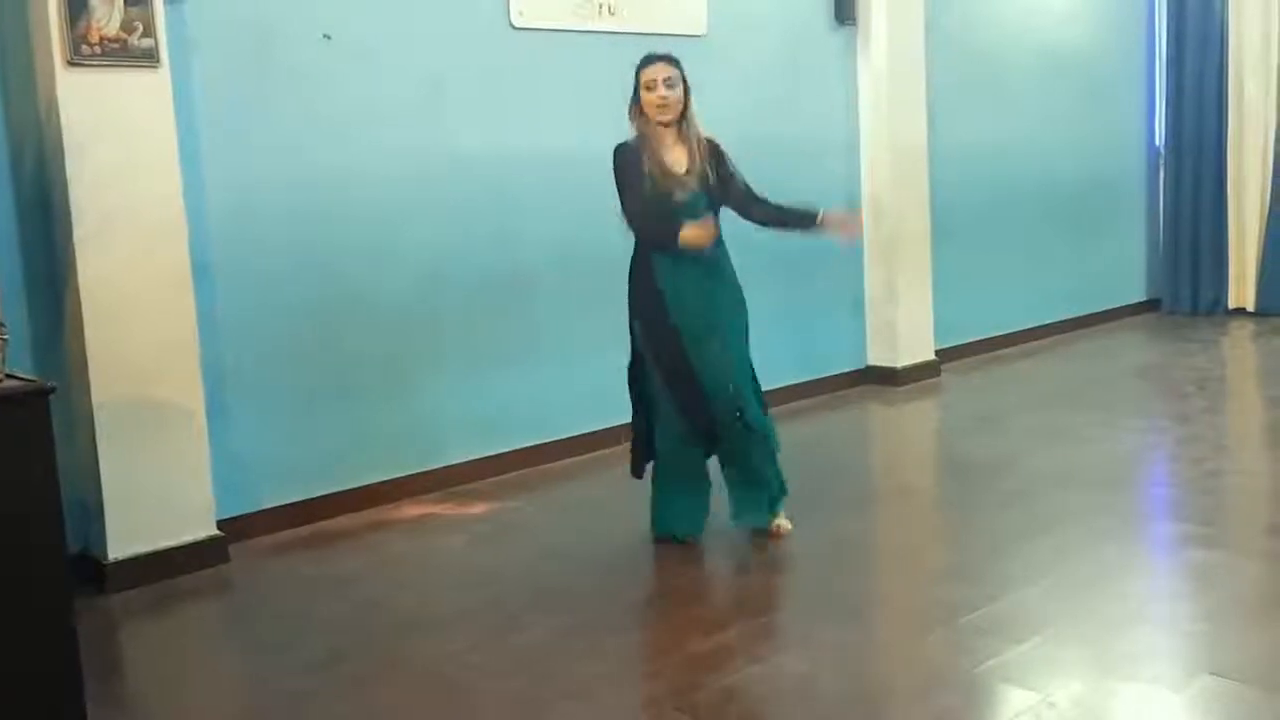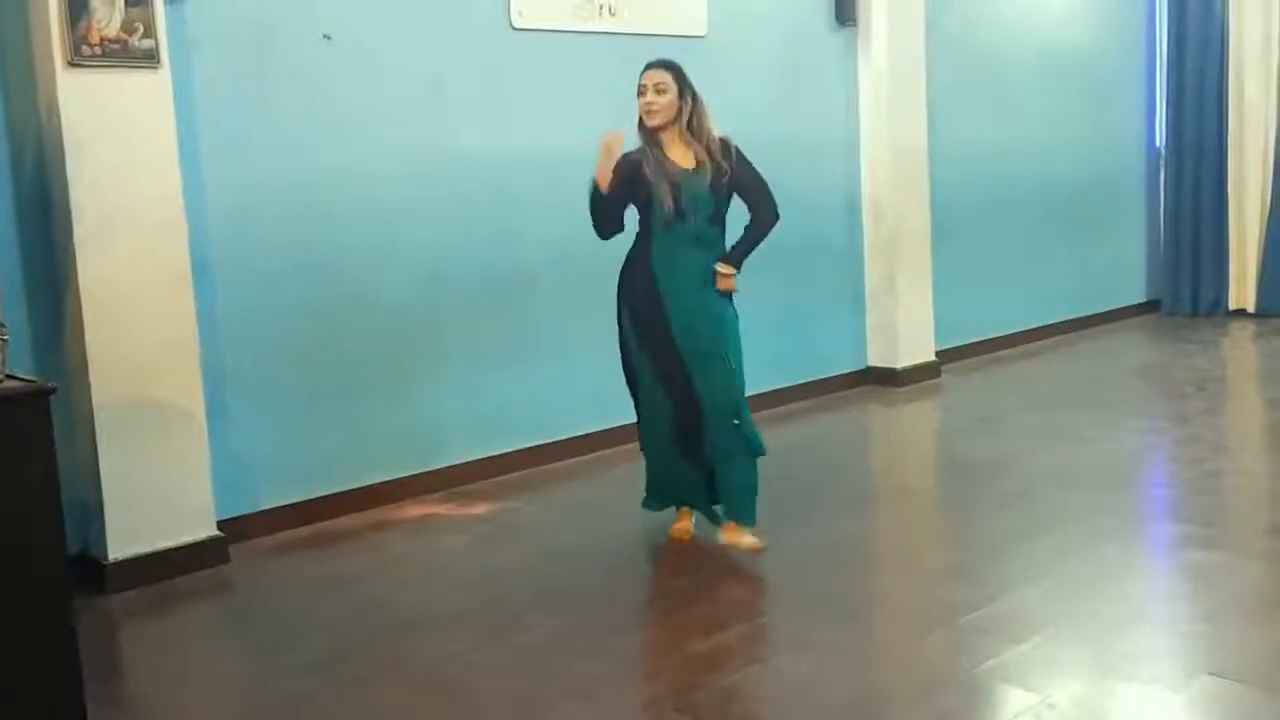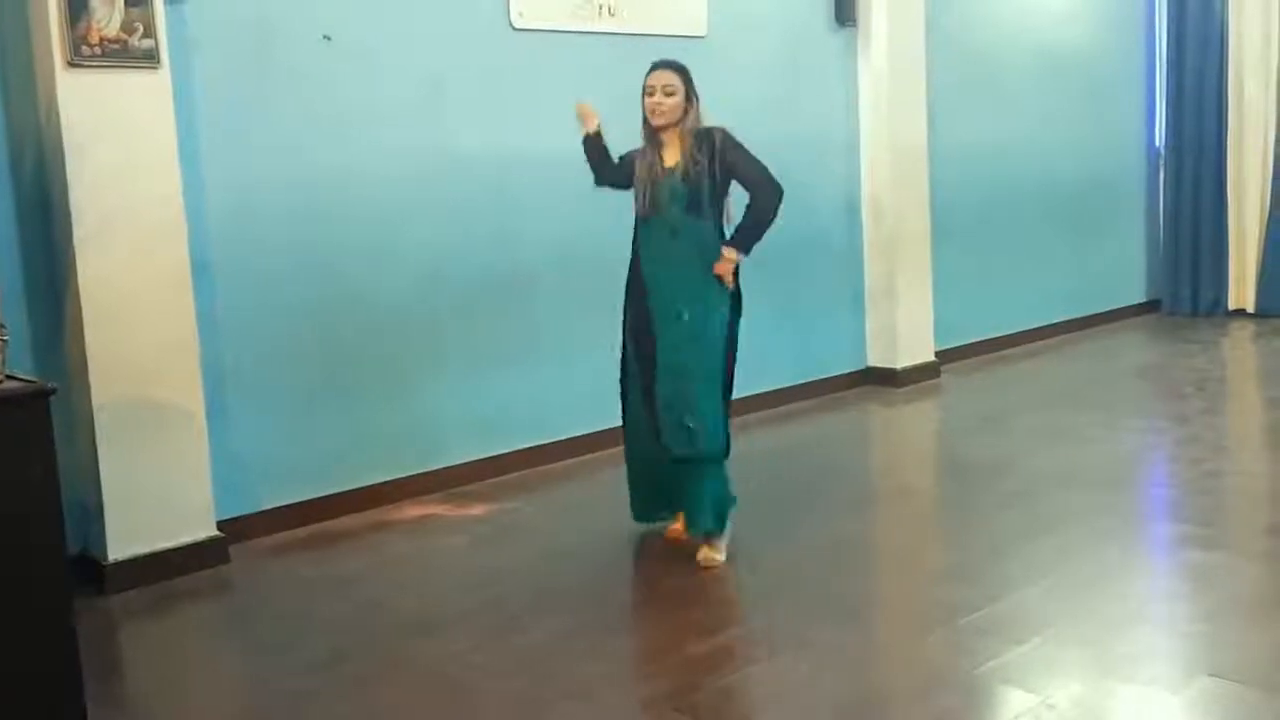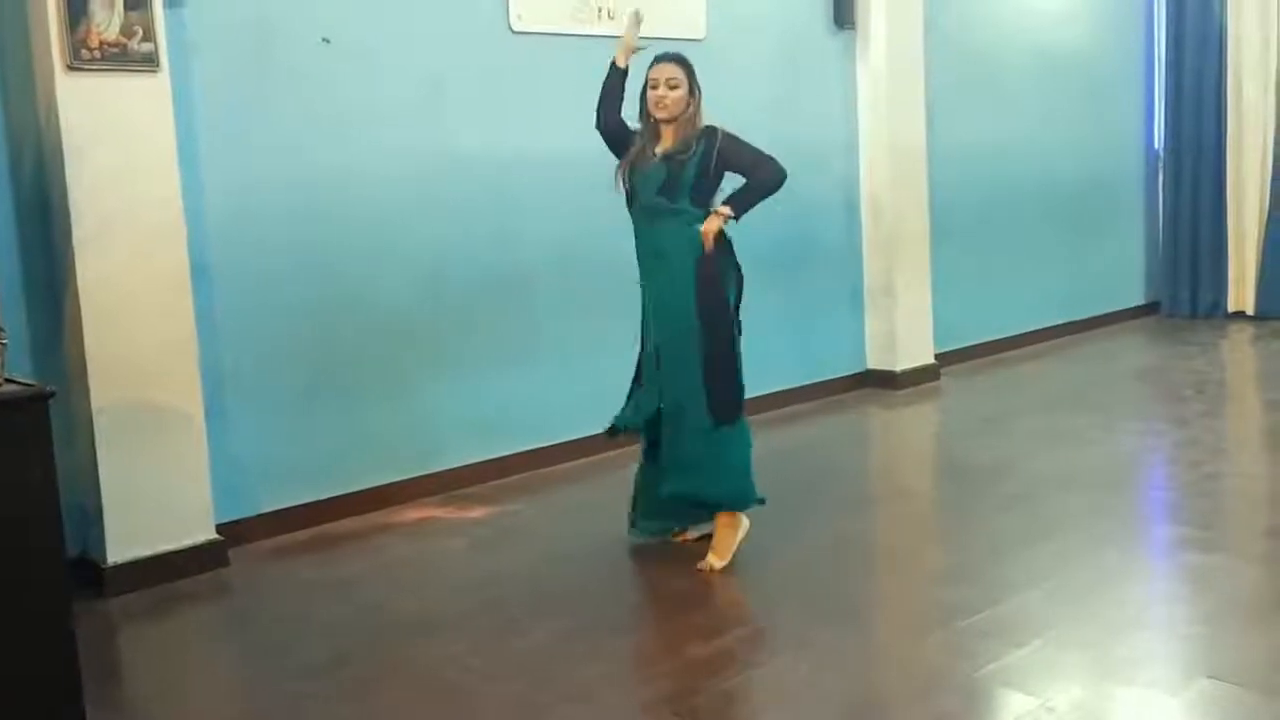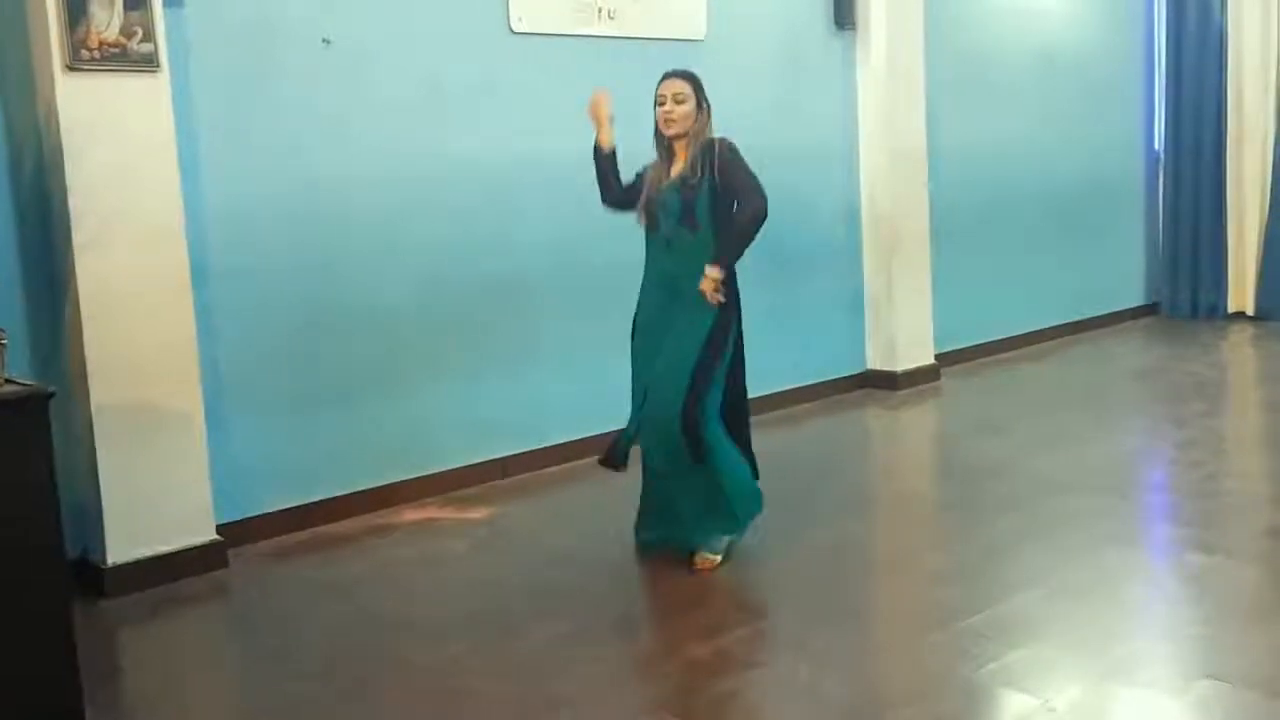
dt=0.2s
person 1, frame 1
left shoulder: (707, 151)
right shoulder: (630, 156)
left elbow: (752, 207)
right elbow: (644, 225)
left wrist: (818, 220)
right wrist: (683, 233)
left hip: (714, 287)
right hip: (661, 296)
left knee: (735, 393)
right knee: (677, 402)
left ankle: (765, 504)
right ankle: (680, 517)
person 1, frame 2
left shoulder: (721, 152)
right shoulder: (635, 164)
left elbow: (765, 208)
right elbow: (605, 226)
left wrist: (733, 260)
right wrist: (603, 177)
left hip: (708, 289)
right hip: (653, 294)
left knee: (723, 396)
right knee: (669, 401)
left ankle: (736, 517)
right ankle: (685, 501)
person 1, frame 3
left shoulder: (714, 144)
right shoulder: (639, 162)
left elbow: (768, 192)
right elbow: (607, 174)
left wrist: (735, 249)
right wrist: (592, 129)
left hip: (706, 292)
right hip: (652, 296)
left knee: (695, 403)
right knee: (651, 409)
left ankle: (708, 523)
right ankle: (680, 506)
person 1, frame 4
left shoulder: (710, 141)
right shoulder: (637, 146)
left elbow: (772, 172)
right elbow: (607, 123)
left wrist: (723, 213)
right wrist: (622, 57)
left hip: (700, 276)
right hip: (660, 284)
left knee: (702, 385)
right knee: (669, 393)
left ankle: (728, 509)
right ankle: (691, 509)
person 1, frame 5
left shoulder: (719, 154)
right shoulder: (653, 174)
left elbow: (754, 206)
right elbow: (615, 198)
left wrist: (718, 267)
right wrist: (604, 133)
left hip: (703, 305)
right hip: (657, 305)
left knee: (685, 411)
right knee: (659, 413)
left ankle: (719, 524)
right ankle: (683, 524)
